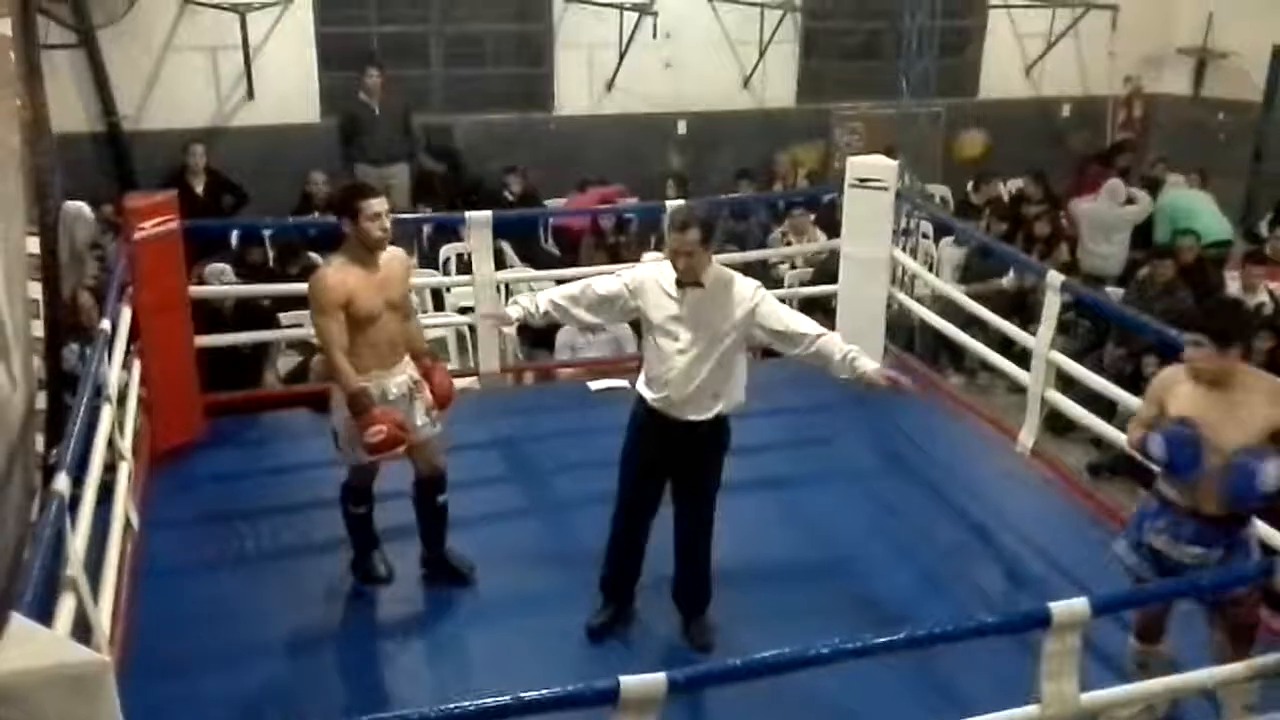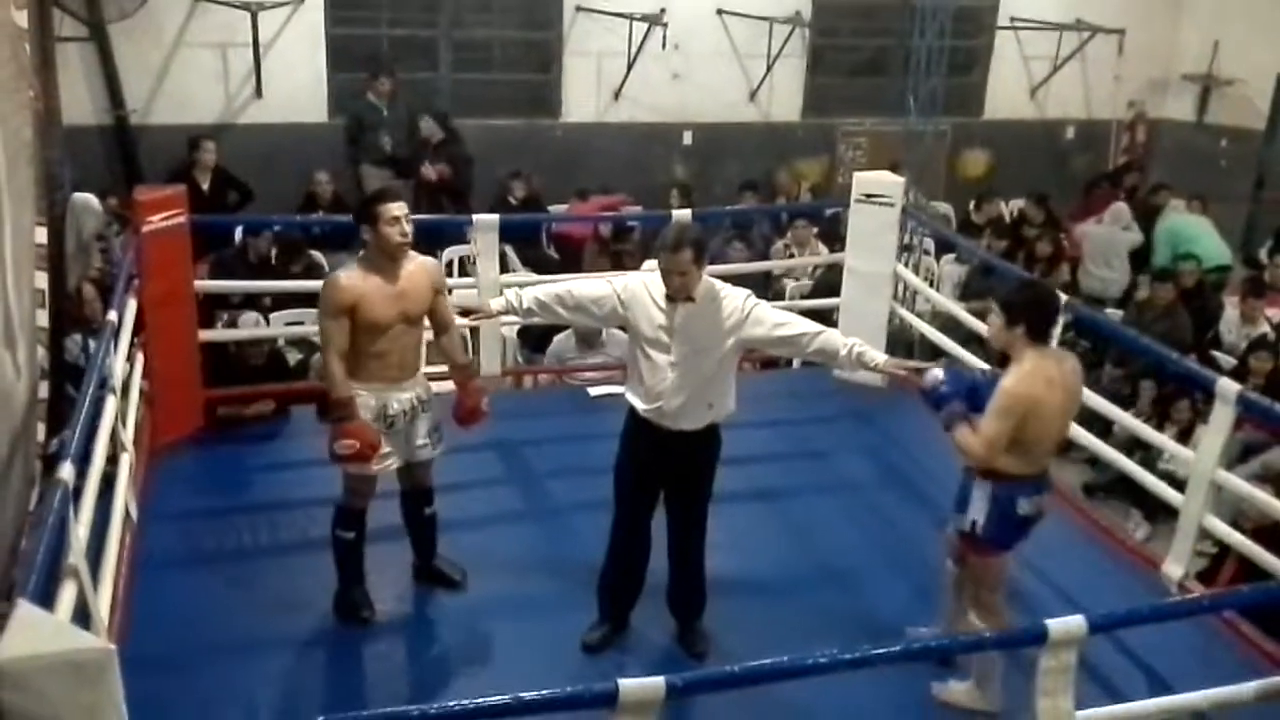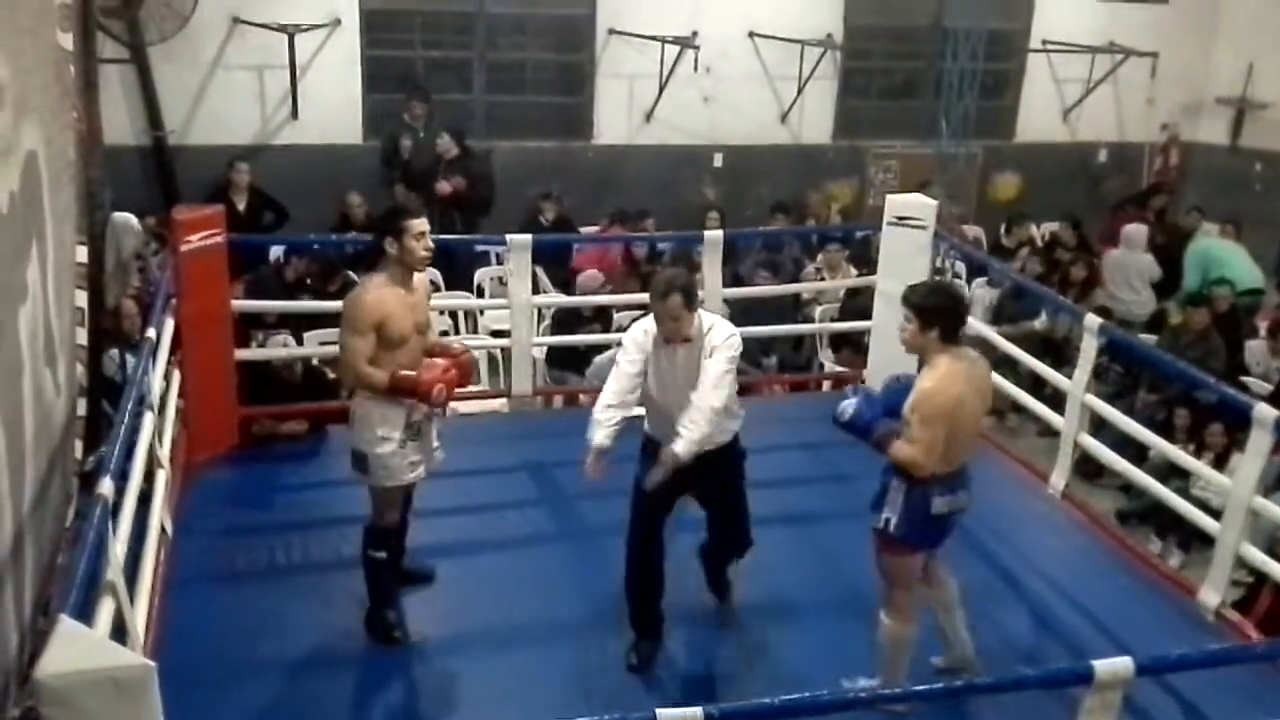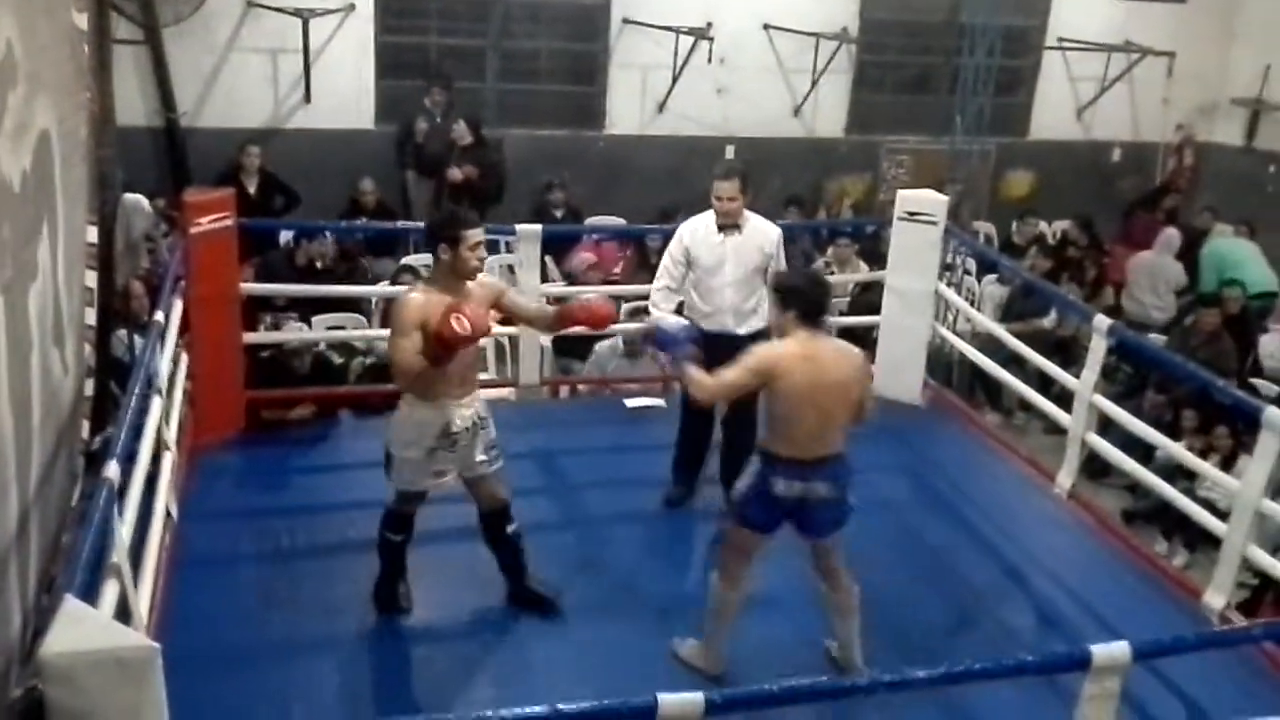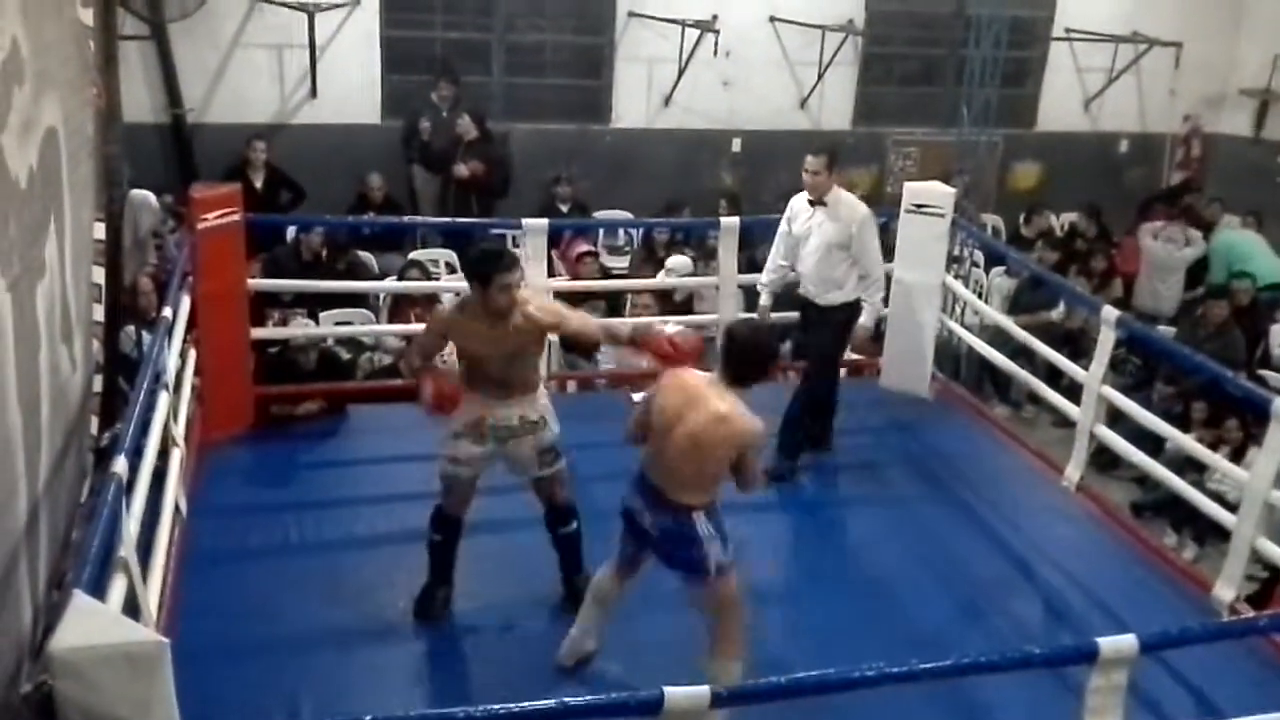
dt=1s
person 1, frame 1
right shoulder: (1170, 381)
right elbow: (1134, 429)
right wrist: (1157, 446)
left hip: (1223, 538)
right hip: (1159, 522)
left knee: (1235, 647)
right knee: (1146, 626)
person 1, frame 2
left shoulder: (1018, 385)
right shoulder: (1067, 365)
left elbow: (978, 452)
left wrist: (950, 407)
right wrist: (983, 397)
left hip: (998, 493)
right hip: (1031, 484)
left knee: (986, 595)
right knee: (960, 561)
left ankle: (984, 691)
right ankle: (951, 637)
person 1, frame 3
left shoulder: (934, 387)
right shoulder: (976, 364)
left elbow: (920, 462)
left wrist: (874, 426)
right wrist: (908, 407)
left hip: (918, 495)
right hip: (954, 485)
left knee: (898, 596)
right knee: (931, 572)
left ankle: (890, 688)
right ankle: (960, 653)
person 1, frame 4
left shoulder: (773, 356)
right shoulder: (855, 358)
left elbow: (706, 393)
right elbow: (861, 416)
left wrist: (679, 350)
left hip: (776, 476)
right hip: (830, 475)
left knee: (730, 566)
right knee: (832, 566)
left ankle: (708, 652)
right ankle: (851, 655)
person 1, frame 5
left shoulder: (674, 379)
right shoulder: (750, 429)
left elbow: (635, 434)
right elbow: (749, 484)
left hip: (644, 498)
right hip: (689, 523)
left knee: (622, 566)
right knee: (729, 632)
left ankle: (574, 648)
person 2, frame 1
left shoulder: (398, 259)
right shoulder: (330, 282)
right elbow: (334, 353)
left wrist: (428, 364)
right wrist: (364, 406)
left hip: (405, 378)
right hip: (363, 388)
left knee: (432, 468)
right knee: (362, 477)
left ankle: (435, 555)
right ankle: (366, 553)
person 2, frame 2
left shoulder: (428, 271)
right shoulder: (343, 286)
left elbow: (445, 329)
right elbow: (333, 356)
left wrist: (466, 378)
right wrist: (345, 414)
left hip: (414, 392)
right hip: (366, 399)
left knee: (420, 485)
right knee: (357, 498)
left ankle: (427, 561)
right ankle: (349, 587)
person 2, frame 3
left shoulder: (420, 284)
right shoulder: (367, 300)
right elbow: (353, 371)
left wrist: (445, 351)
right wrist: (409, 384)
left hip: (416, 407)
right hip: (381, 414)
left knee: (404, 497)
right knee: (386, 513)
left ankle: (394, 566)
right ankle: (380, 607)
person 2, frame 4
left shoulder: (486, 288)
right shoulder: (411, 305)
left elbow: (538, 317)
right elbow: (402, 376)
left wrist: (572, 313)
right wrist: (441, 350)
left hip: (471, 410)
right hip: (425, 416)
left knee: (495, 503)
right knee: (406, 505)
left ankle: (519, 584)
right ankle: (390, 579)
person 2, frame 5
left shoulder: (540, 313)
right shoulder: (449, 319)
left elbow: (598, 330)
right elbow: (419, 355)
left wrist: (648, 340)
right wrist: (431, 382)
left hip: (529, 407)
right hip: (476, 409)
left knee: (559, 499)
right knee: (452, 505)
left ankle: (575, 576)
right ankle: (438, 584)
person 3, frame 1
left shoulder: (743, 295)
right shoulder: (645, 281)
left elbow: (801, 331)
right elbow: (584, 295)
left wrist: (864, 364)
right wrist: (522, 308)
left hip: (706, 428)
right hip: (651, 419)
left knee: (695, 525)
right knee: (629, 515)
left ankle: (693, 612)
right ankle: (616, 602)
person 3, frame 2
left shoulder: (736, 307)
right shoulder: (633, 291)
left elbow: (800, 332)
right elbow: (569, 296)
left wrist: (871, 357)
right wrist: (503, 303)
left hip: (698, 438)
right hip: (643, 430)
left knee: (688, 534)
right knee: (628, 528)
left ankle: (688, 620)
right ankle: (613, 615)
person 3, frame 3
left shoulder: (723, 337)
right shoulder: (642, 335)
left elbow: (710, 401)
right elbow: (619, 387)
left wrist: (679, 453)
right wrist: (599, 441)
left hip: (716, 451)
right hip: (661, 447)
left knee: (735, 538)
right knee: (642, 540)
left ankle: (714, 563)
right ankle: (647, 632)
person 3, frame 4
left shoulder: (768, 234)
right shoulder: (690, 231)
right elbow: (667, 285)
left hip: (750, 340)
right hip: (703, 336)
left knee: (740, 422)
right knee: (696, 411)
left ankle: (736, 490)
right ankle: (684, 477)
person 3, frame 5
left shoulder: (857, 214)
right shoulder: (796, 205)
left elbow: (872, 270)
right elbow: (782, 254)
left wrist: (867, 317)
right wrist: (766, 294)
left hip: (840, 310)
right hip: (809, 303)
left knee: (816, 378)
right knee: (820, 375)
left ankle: (788, 451)
right ankle: (818, 435)
